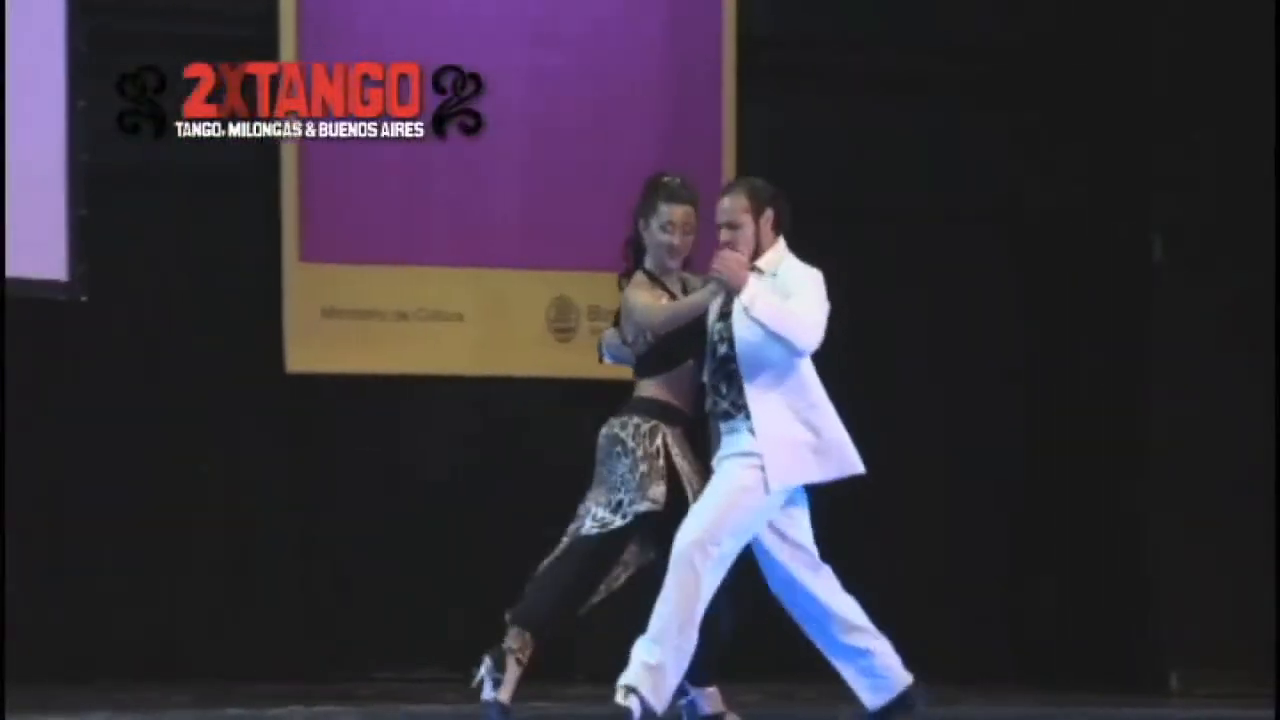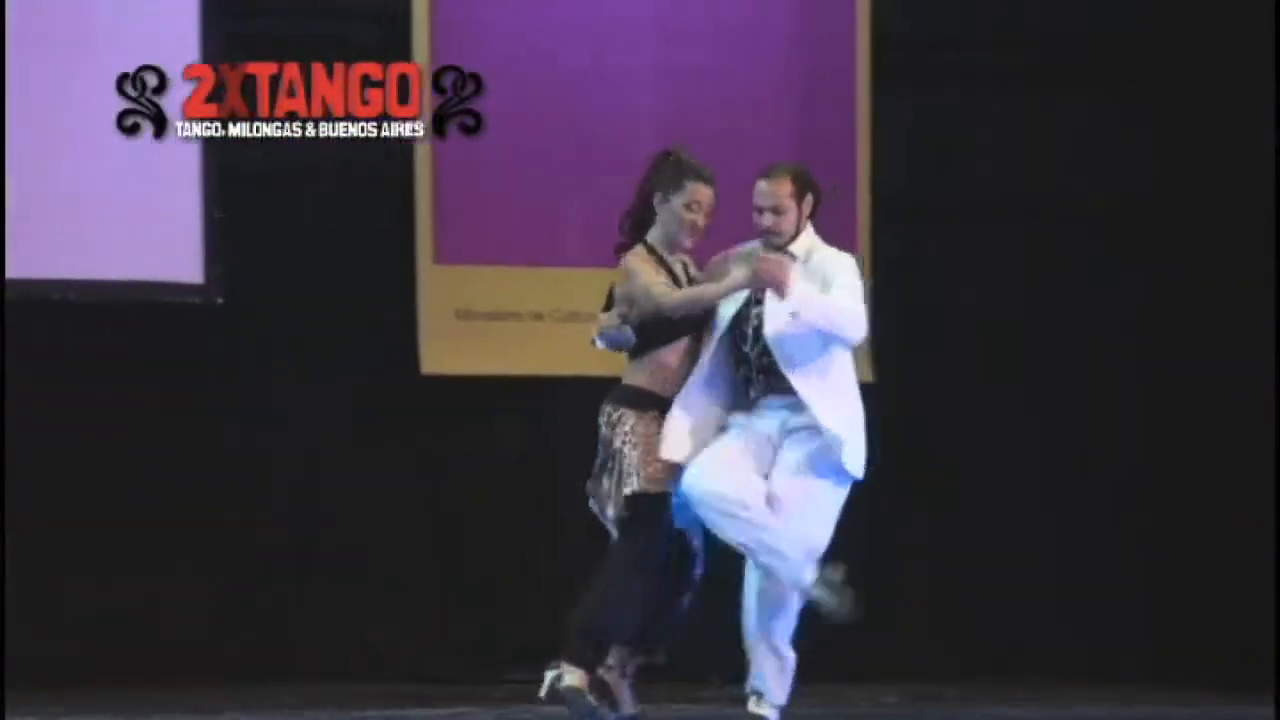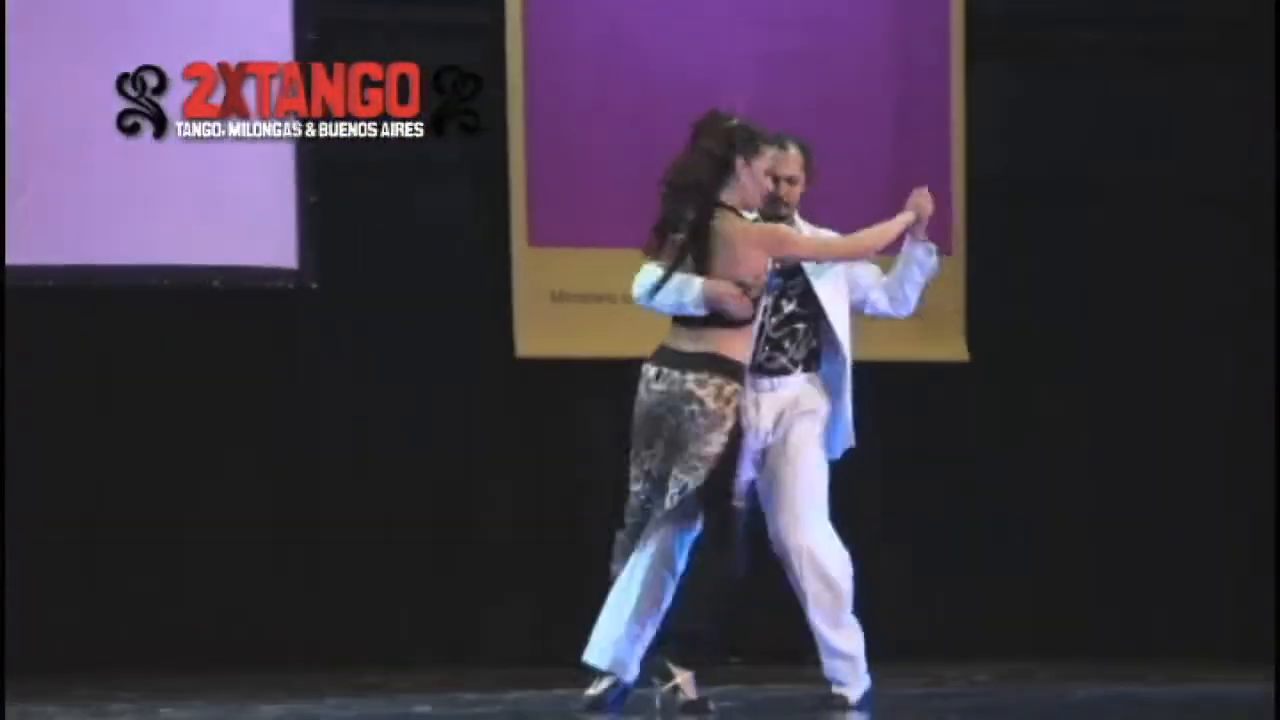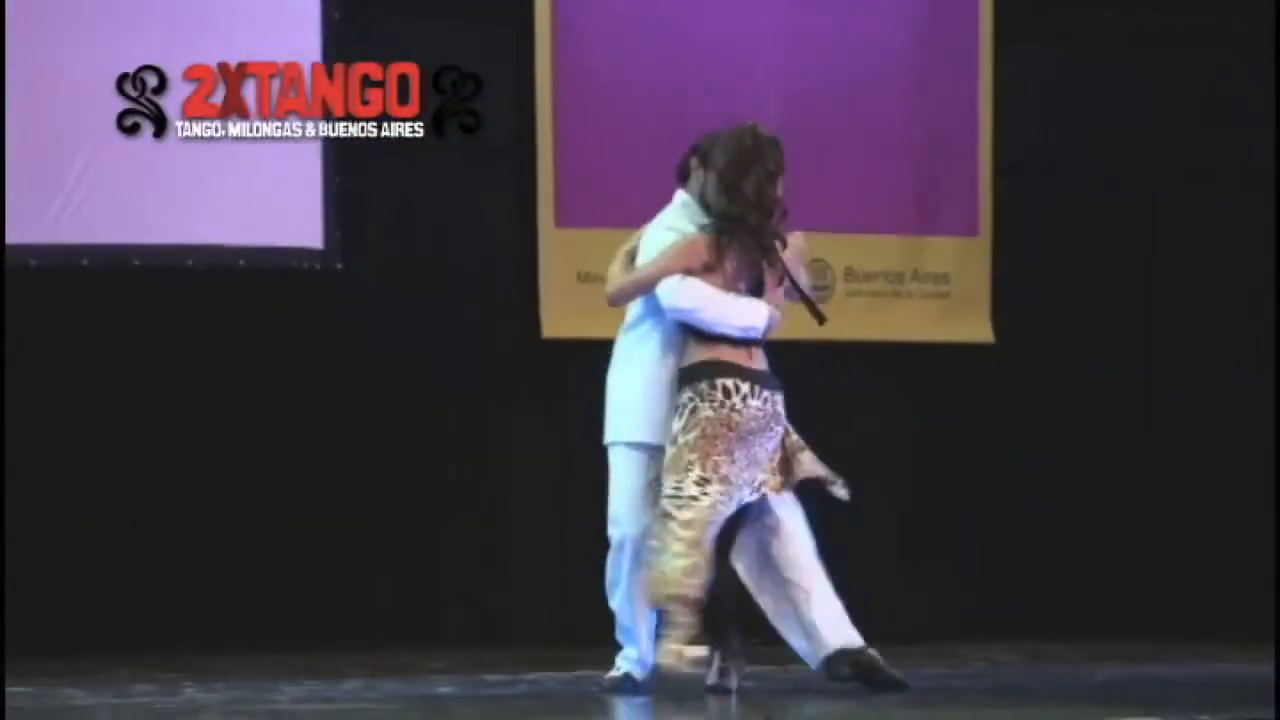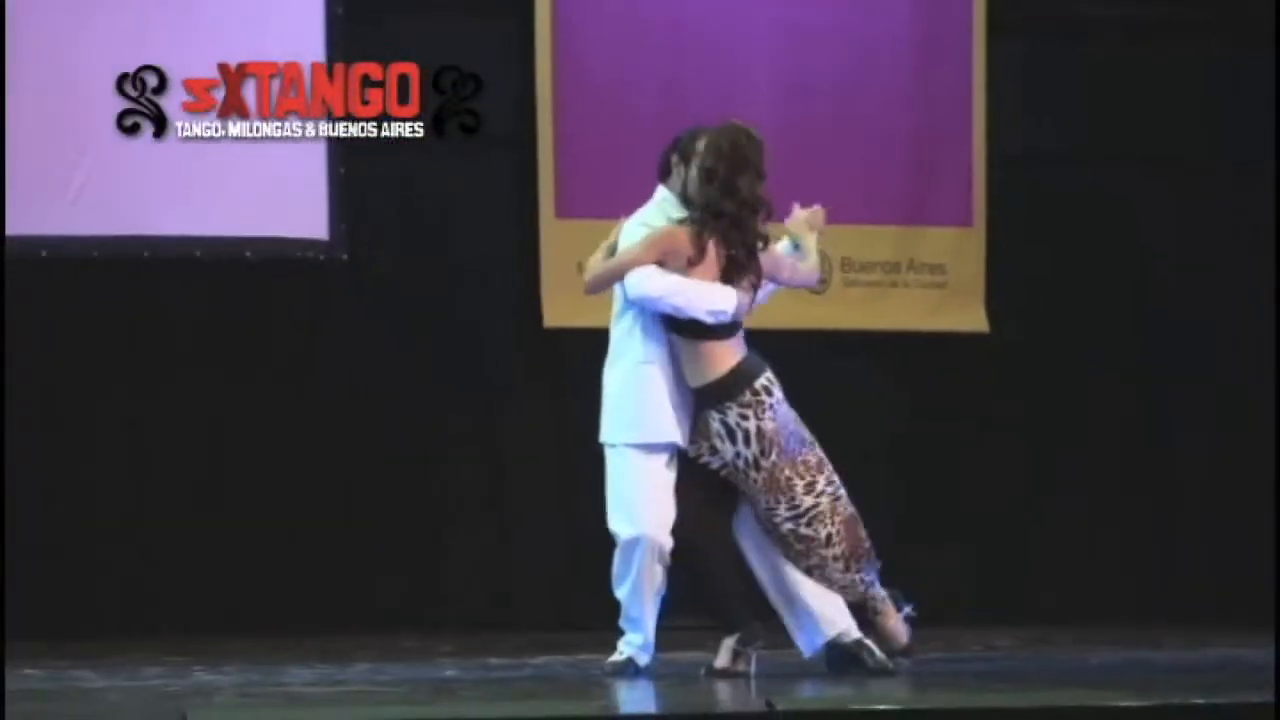
dt=0.4s
person 1, frame 1
left shoulder: (688, 282)
right shoulder: (639, 289)
right elbow: (658, 319)
right wrist: (718, 292)
left hip: (665, 433)
right hip: (647, 434)
left knee: (592, 553)
left ankle: (508, 655)
person 1, frame 2
left shoulder: (688, 264)
right shoulder: (637, 266)
right elbow: (670, 303)
right wrist: (744, 279)
right hip: (639, 419)
left knee: (679, 556)
right knee: (648, 553)
left ankle: (619, 668)
right ankle: (574, 671)
person 1, frame 3
left shoulder: (681, 230)
right shoulder: (761, 237)
left elbow: (653, 285)
right elbow: (861, 249)
right wrist: (911, 218)
left hip: (662, 377)
right hip: (709, 394)
left knee: (653, 522)
right knee: (722, 530)
left ankle: (613, 662)
right ankle: (678, 672)
person 1, frame 4
left shoulder: (701, 249)
right shoulder: (779, 256)
left hip: (709, 396)
right hip: (762, 398)
left knee: (683, 516)
left ankle: (680, 631)
person 1, frame 5
left shoulder: (670, 240)
right shoulder: (752, 248)
left elbow: (592, 282)
right elbow: (806, 275)
left wrist: (607, 245)
right wrist: (804, 234)
left hip: (730, 407)
right hip: (749, 389)
left knee: (808, 511)
left ankle: (878, 607)
person 2, frame 1
left shoulder: (801, 280)
right shoulder: (737, 286)
left elbow: (804, 338)
left wrist: (744, 290)
left hip: (772, 442)
right hip: (739, 441)
left knee: (696, 548)
right knee: (801, 580)
person 2, frame 2
left shoulder: (832, 265)
right shoulder: (736, 265)
left elbow: (847, 330)
left wrist: (788, 288)
left hip: (818, 430)
right hip: (749, 424)
left knee: (770, 561)
right knee: (705, 484)
right ankle: (806, 574)
person 2, frame 3
left shoulder: (825, 247)
left elbow: (897, 299)
right elbow: (648, 284)
left wrist: (917, 239)
right wrist: (696, 291)
left hip: (797, 403)
left knee: (802, 537)
left ankle: (849, 675)
person 2, frame 4
right shoulder: (669, 233)
right elbow: (678, 296)
right wrist: (759, 315)
right hip: (652, 411)
left knee: (771, 523)
right knee: (635, 535)
left ankle: (836, 647)
right ankle: (635, 657)
person 2, frame 5
right shoulder: (647, 227)
left elbow: (749, 287)
right elbow: (646, 286)
right wrist: (728, 300)
right hip: (649, 406)
left knee: (766, 518)
right knee: (645, 531)
left ankle: (835, 634)
right ankle: (636, 644)
